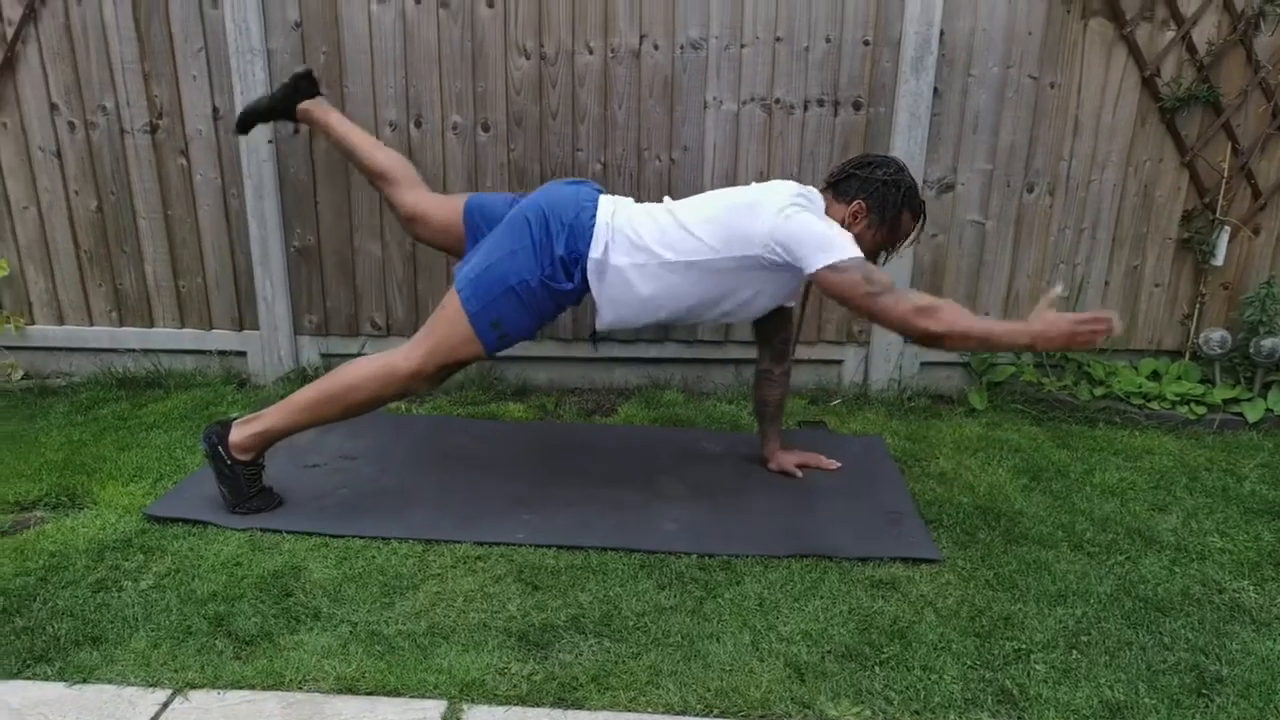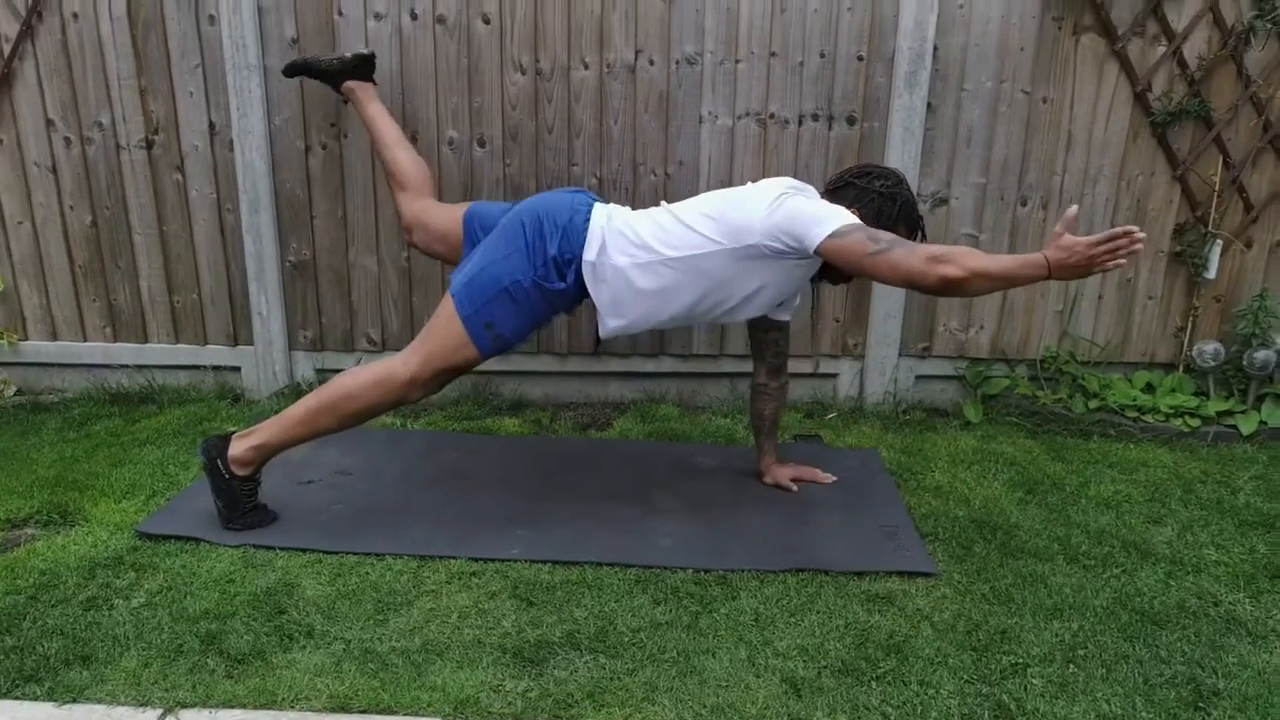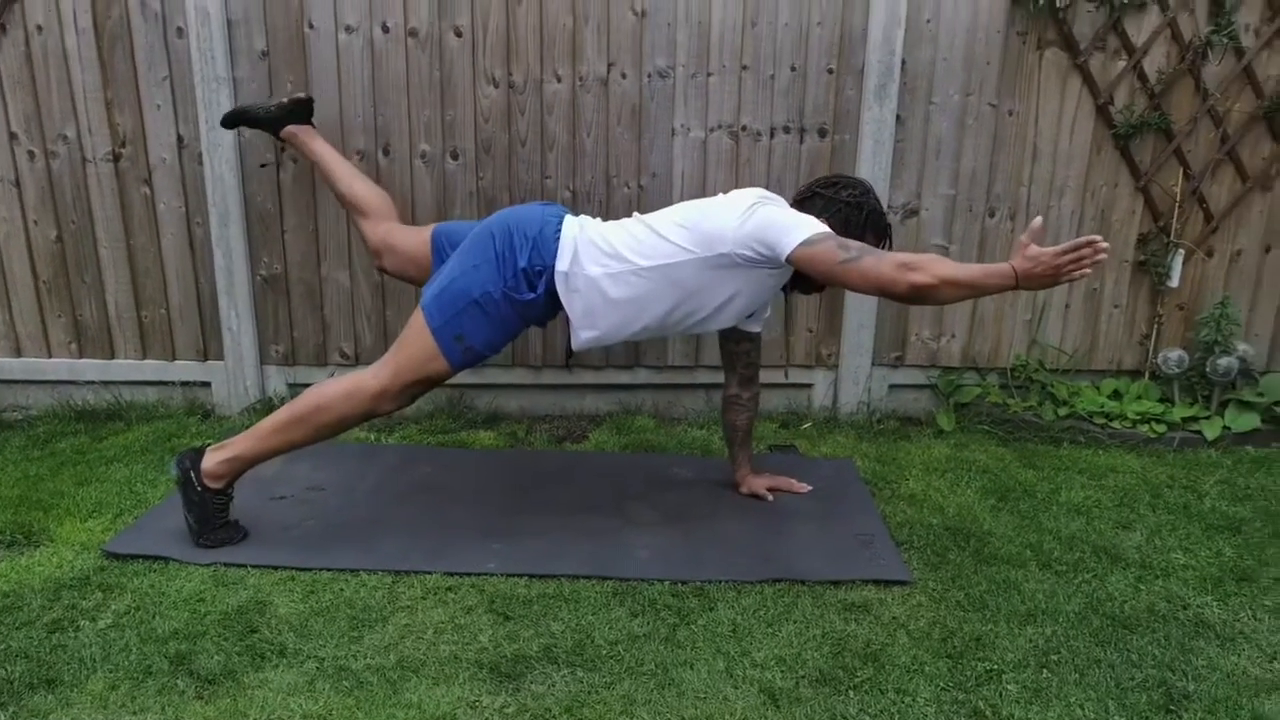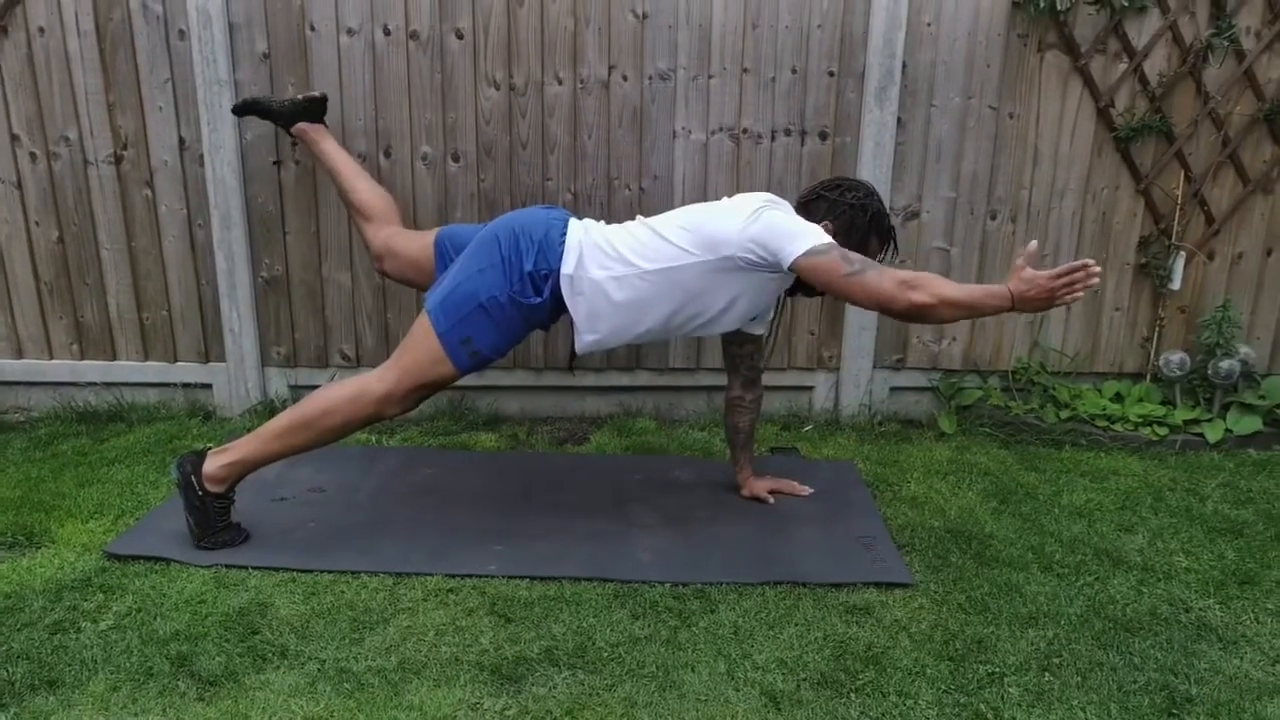
dt=0.3s
person 1, frame 1
left shoulder: (787, 235)
right shoulder: (803, 228)
left elbow: (775, 351)
right elbow: (915, 316)
left wrist: (772, 445)
right wrist: (1027, 332)
left hip: (572, 221)
right hip: (562, 243)
left knee: (414, 204)
right knee: (423, 361)
left ankle: (307, 106)
right ankle: (242, 439)
person 1, frame 2
left shoulder: (786, 266)
right shoulder: (800, 213)
left elbow: (769, 366)
right elbow: (936, 271)
left wrist: (768, 460)
right wrist: (1050, 262)
left hip: (567, 244)
right hip: (557, 245)
left knee: (422, 218)
right knee: (419, 371)
left ankle: (356, 86)
right ankle: (241, 452)
person 1, frame 3
left shoulder: (757, 277)
right shoulder: (769, 224)
left elbow: (741, 376)
right elbow: (905, 280)
left wrist: (744, 470)
right wrist: (1016, 274)
left hip: (536, 253)
right hip: (531, 258)
left knee: (388, 240)
right knee: (392, 383)
left ankle: (295, 127)
right ankle: (215, 468)
person 1, frame 4
left shoulder: (760, 277)
right shoulder: (774, 229)
left elbow: (743, 376)
right elbow: (896, 293)
left wrist: (748, 471)
right wrist: (1011, 295)
left hip: (542, 261)
right hip: (534, 261)
left knee: (390, 244)
right knee: (394, 389)
left ankle: (306, 126)
right ankle: (214, 472)
